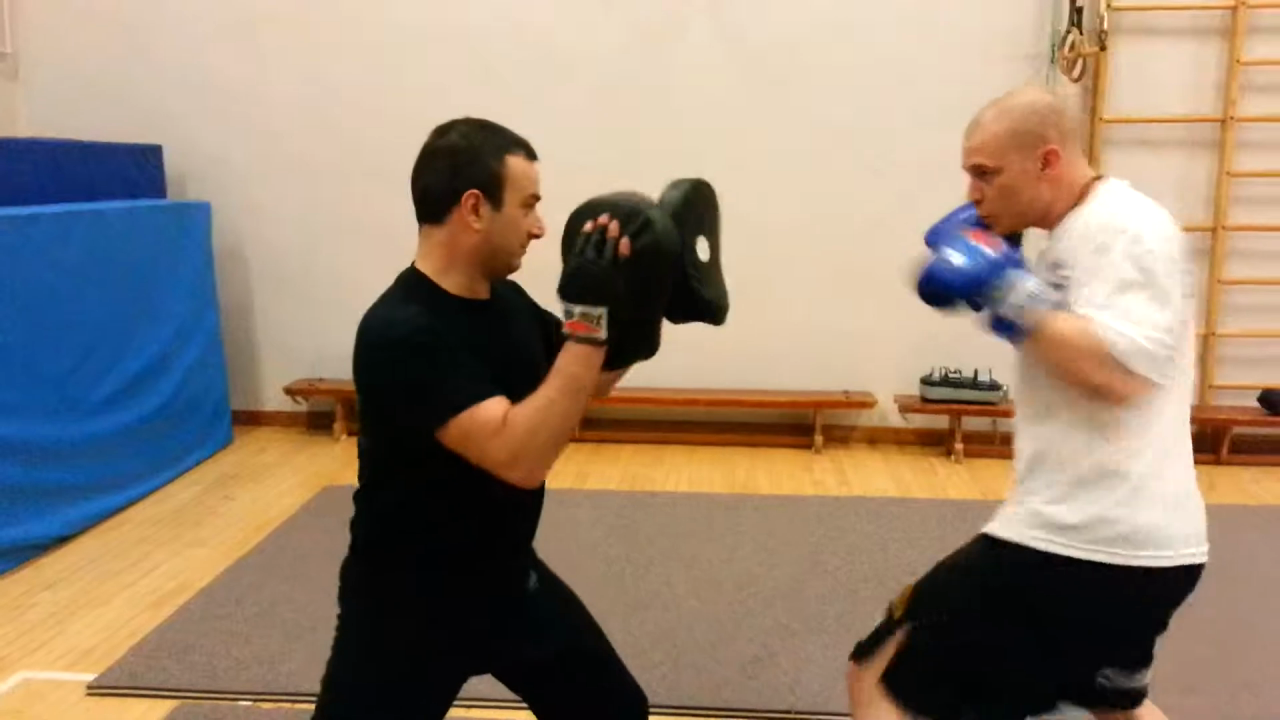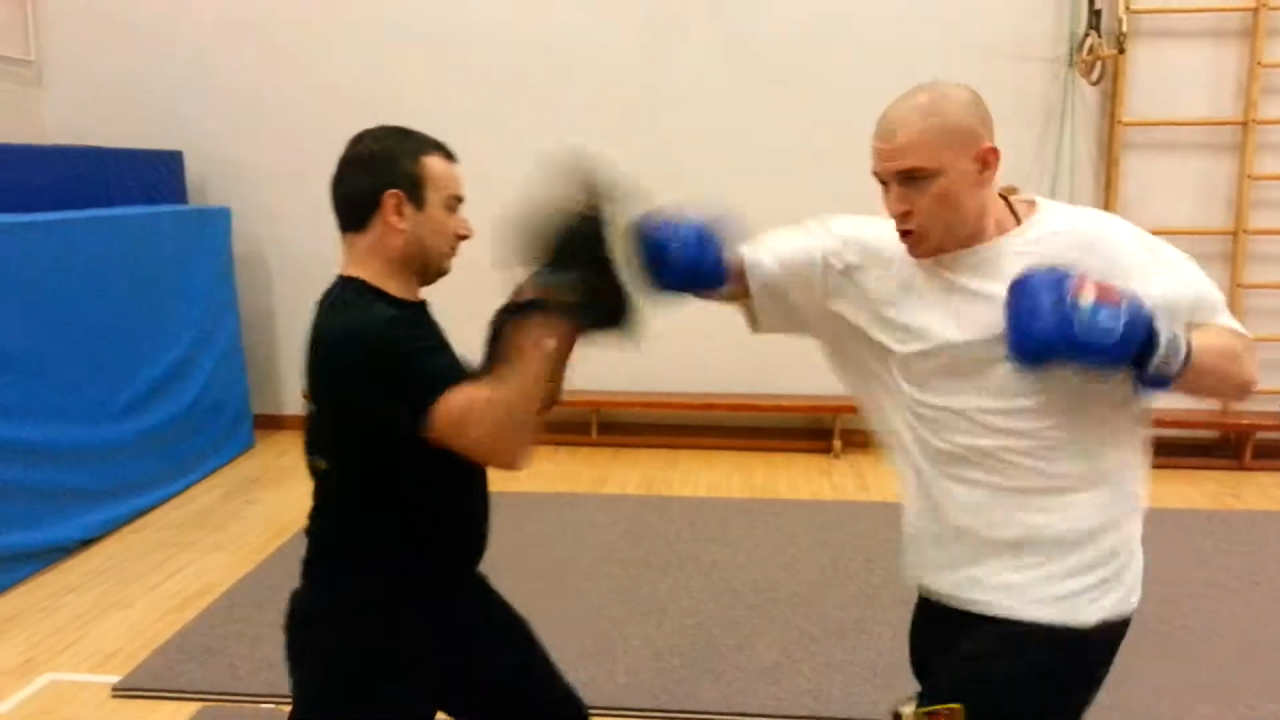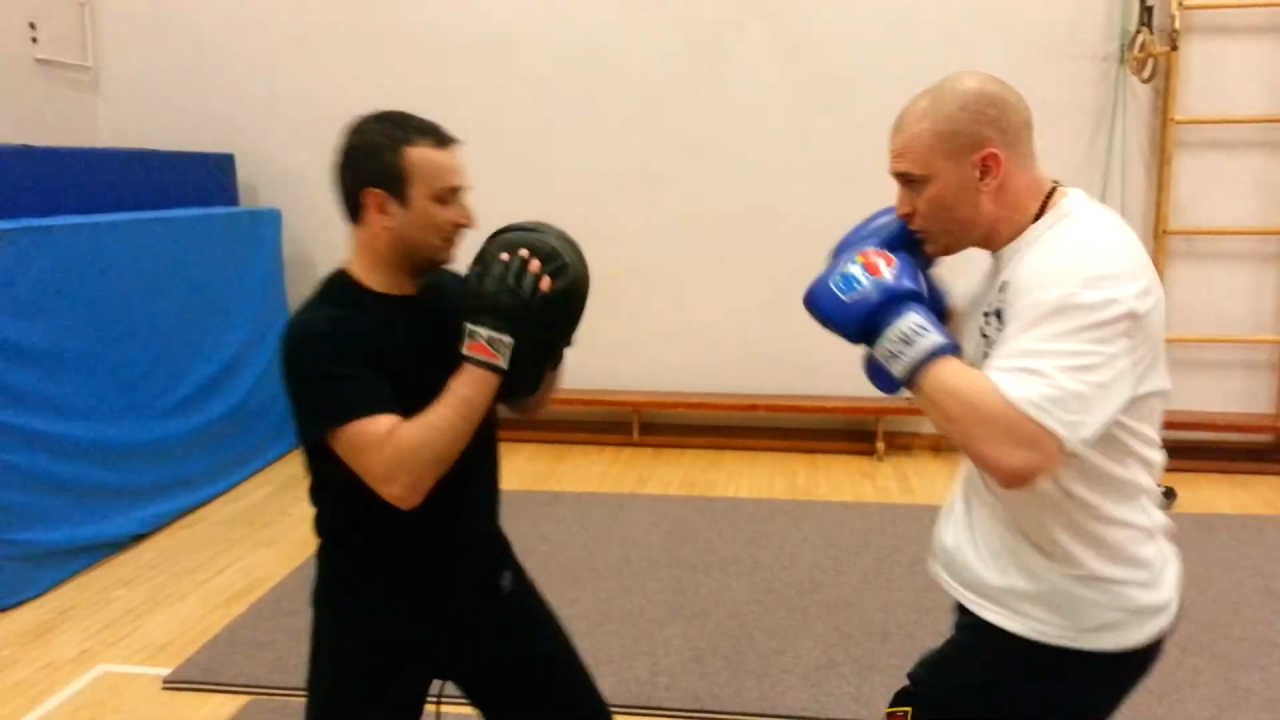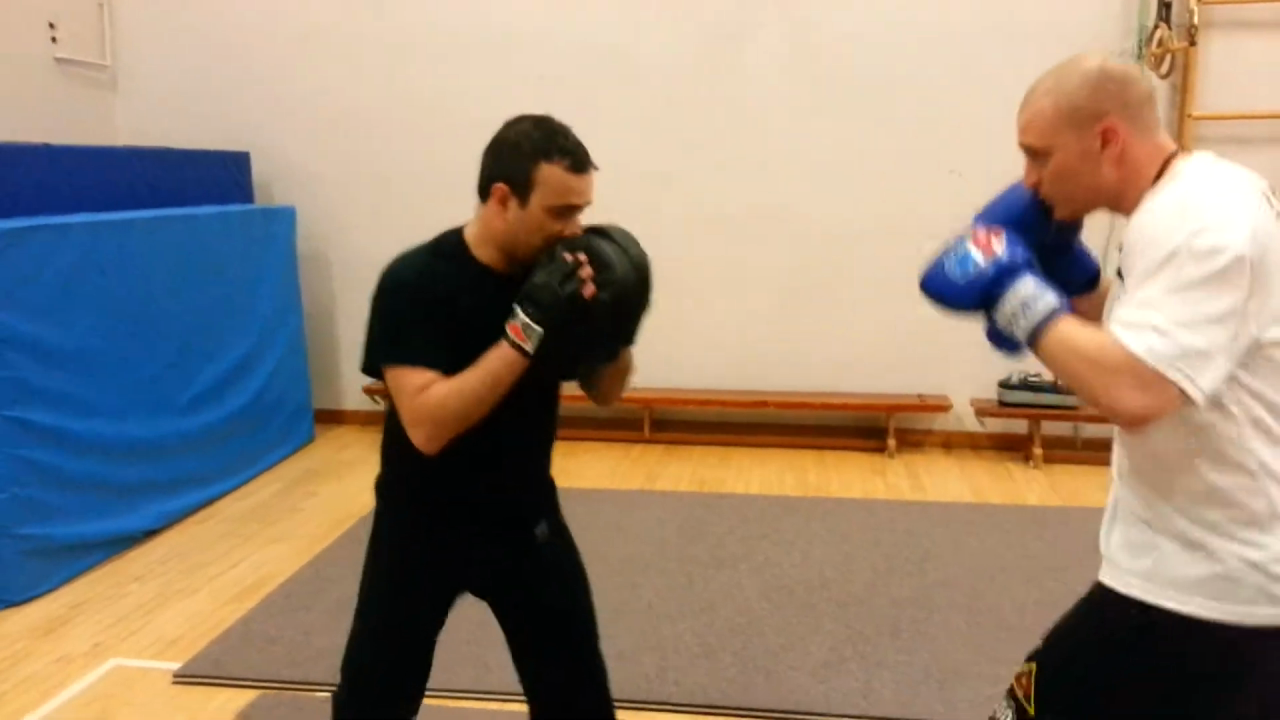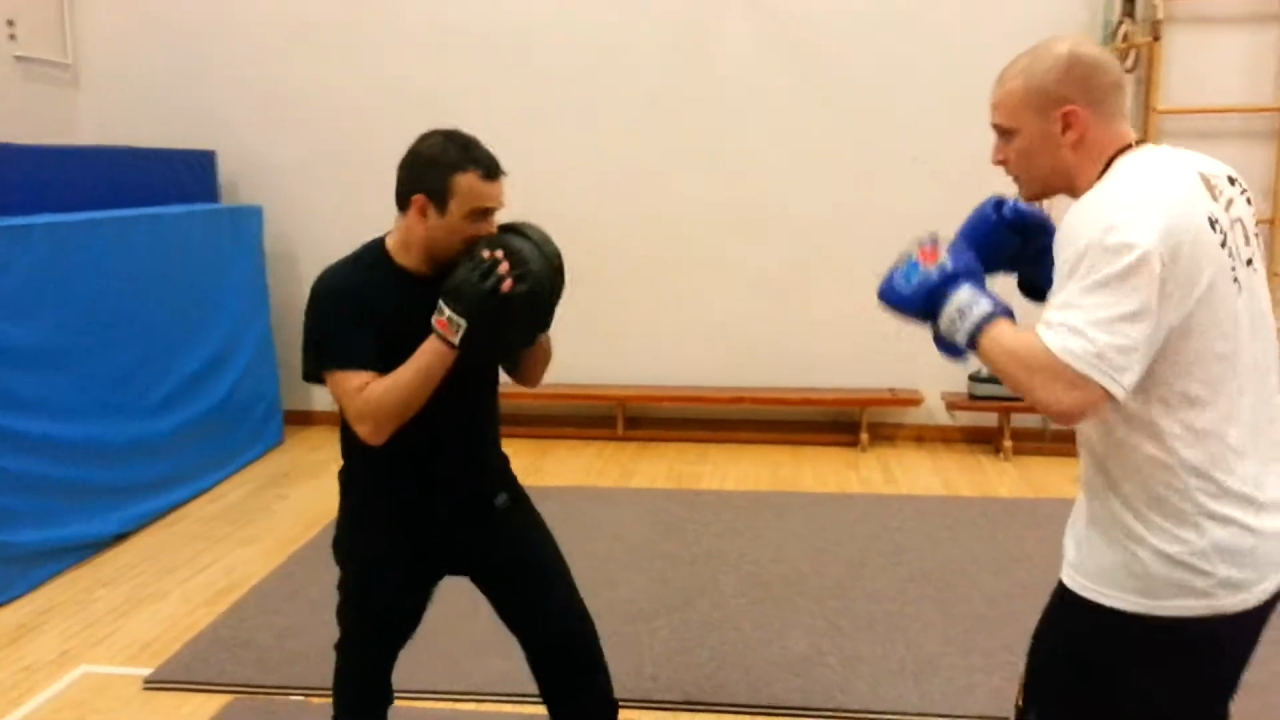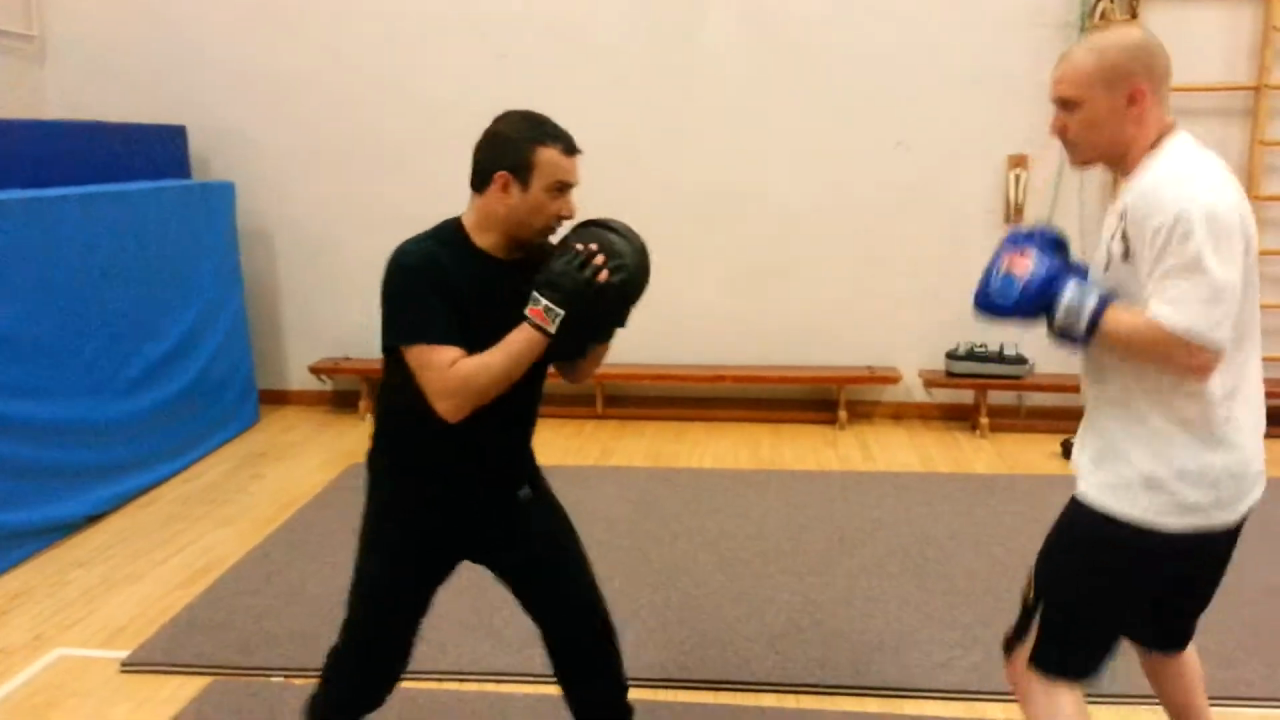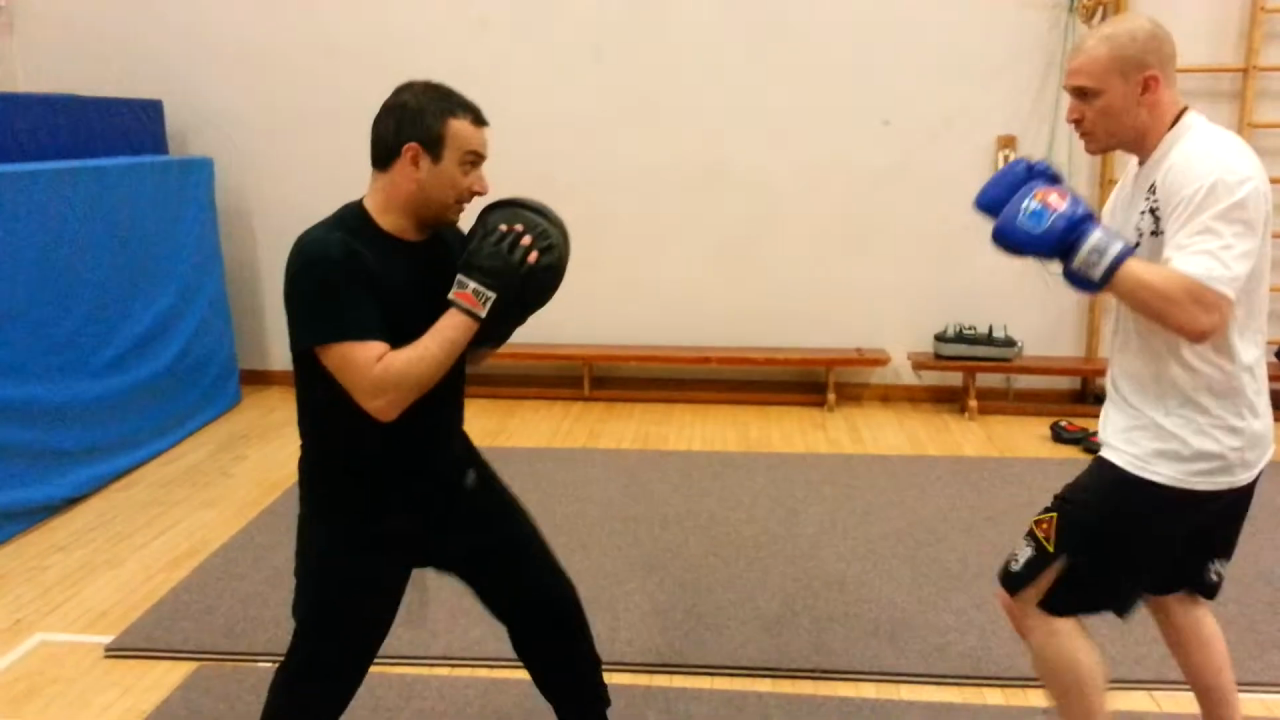
dt=0.4s
person 1, frame 1
left shoulder: (1127, 231)
right shoulder: (1079, 234)
left elbow: (1111, 375)
right elbow: (1052, 350)
left wrist: (1010, 287)
right wrist: (1003, 282)
left hip: (1076, 543)
person 1, frame 2
left shoulder: (1104, 248)
right shoulder: (857, 256)
left elbow: (1236, 371)
right elbow: (733, 276)
left wrist: (1153, 343)
right wrist: (700, 254)
left hip: (1065, 592)
right hip: (955, 580)
person 1, frame 3
left shoulder: (1085, 273)
right shoulder: (1032, 250)
left elbow: (1012, 450)
left wrist: (901, 329)
right wrist: (920, 307)
left hip: (1071, 616)
right hip: (1024, 589)
person 1, frame 4
left shoulder: (1194, 222)
right shoulder: (1196, 199)
left elbow: (1133, 391)
right elbow: (1137, 351)
left wrist: (1019, 296)
right wrist: (1060, 266)
left hip: (1197, 586)
person 1, frame 5
left shoulder: (1118, 219)
right shoulder: (1204, 177)
left elbow: (1062, 389)
left wrist: (958, 301)
right wrist: (1044, 264)
left hip: (1164, 565)
person 1, frame 6
left shoulder: (1182, 194)
right shoulder: (1158, 183)
left elbow: (1190, 348)
left wrist: (1061, 297)
right wrist: (1067, 280)
left hip: (1157, 491)
right hip: (1199, 479)
right knee: (1157, 630)
person 1, frame 7
left shoulder: (1216, 171)
right shoulder: (1148, 164)
left elbow: (1196, 311)
right elbow: (1110, 275)
left wrist: (1082, 240)
right wrist: (1047, 214)
left hip: (1183, 454)
right hip: (1190, 443)
left knee: (1031, 597)
right knee: (1171, 592)
person 2, frame 1
left shoulder: (502, 299)
right shoulder: (399, 334)
left elbow: (591, 379)
right elbow: (522, 458)
right wrist: (589, 320)
left hip: (508, 578)
right hip: (407, 601)
person 2, frame 2
left shoulder: (392, 312)
right shoulder: (361, 332)
left elbow: (477, 408)
right elbow: (499, 438)
left wrist: (526, 333)
right wrist: (566, 303)
left hip: (449, 599)
right hip: (360, 626)
person 2, frame 3
left shoulder: (451, 293)
right shoulder: (323, 334)
left elbow: (524, 400)
right elbow: (401, 477)
right wrist: (489, 345)
left hip: (483, 577)
right hip: (376, 607)
person 2, frame 4
left shoulder: (555, 273)
right shoulder: (414, 283)
left elbow: (605, 391)
right elbow: (428, 425)
right wrist: (526, 328)
left hip: (526, 519)
right hip: (423, 527)
person 2, frame 5
left shoulder: (473, 272)
right shoulder: (345, 290)
left elbow: (527, 375)
right elbow: (371, 419)
right wrist: (452, 322)
left hip: (486, 495)
right hip: (388, 515)
left knee: (567, 639)
right knee: (364, 661)
person 2, frame 6
left shoulder: (540, 259)
right shoulder: (421, 266)
left elbow: (575, 369)
right elbow: (451, 395)
right wrist: (544, 311)
left hip: (509, 482)
right hip: (416, 494)
left knee: (583, 626)
right knee: (371, 648)
person 2, frame 7
left shoulder: (444, 240)
right shoulder: (328, 257)
right elbow: (382, 392)
left wrist: (511, 290)
right wrist: (474, 294)
left hip: (451, 477)
right hip: (355, 503)
left knee: (549, 607)
